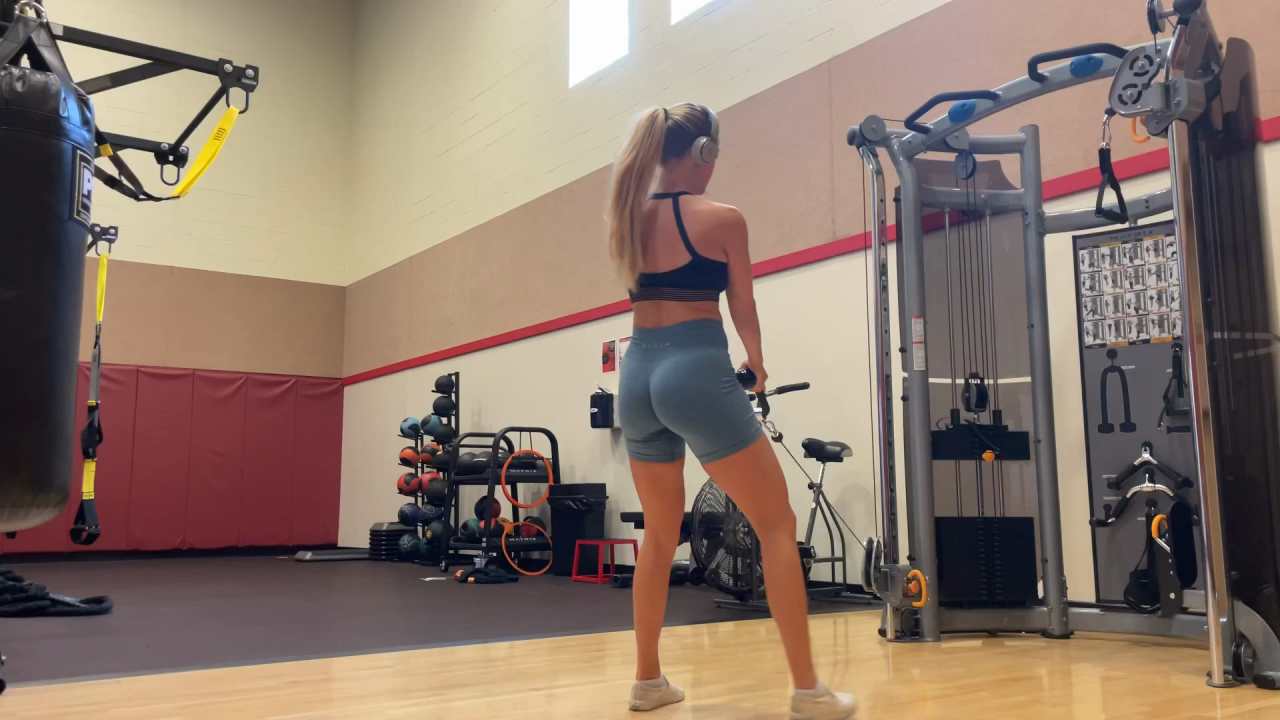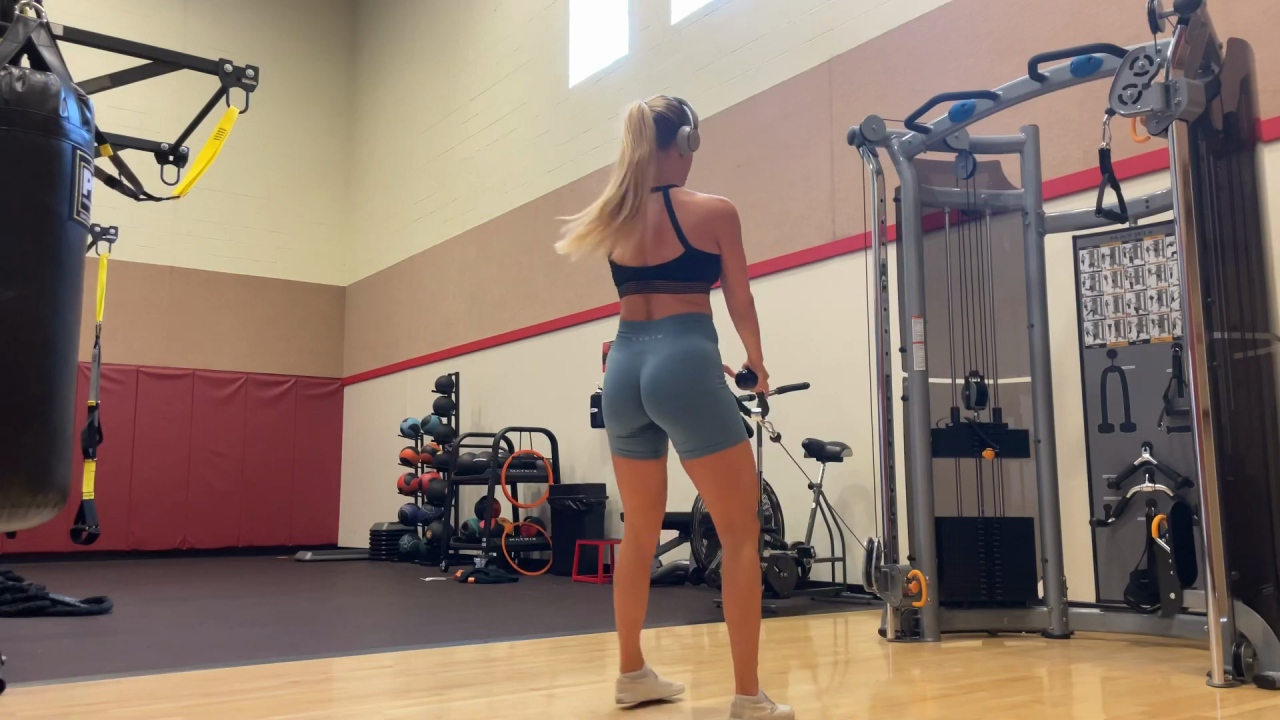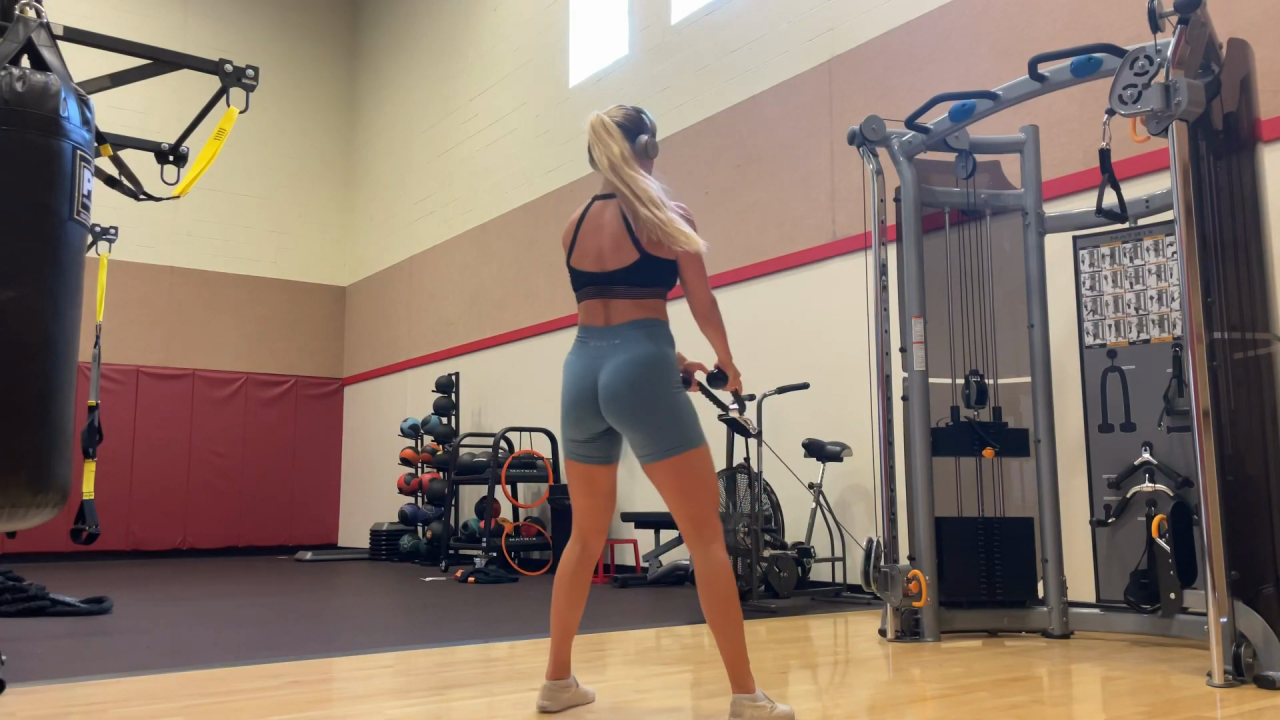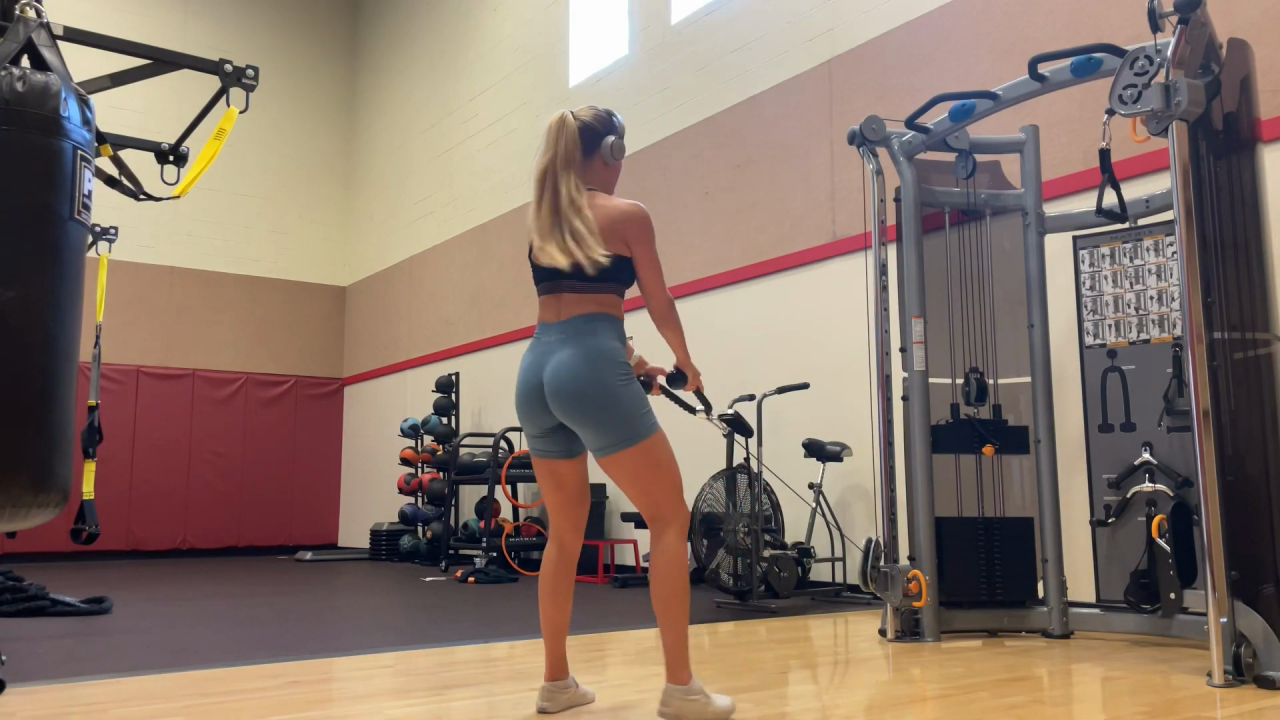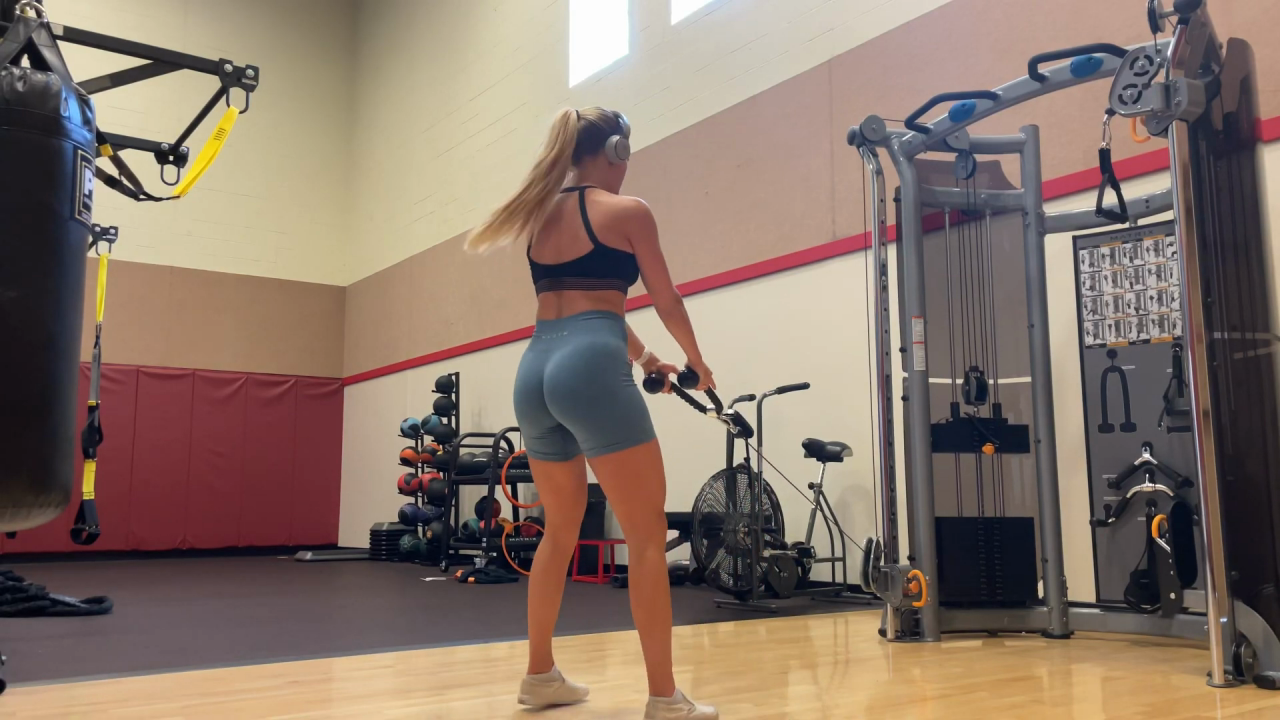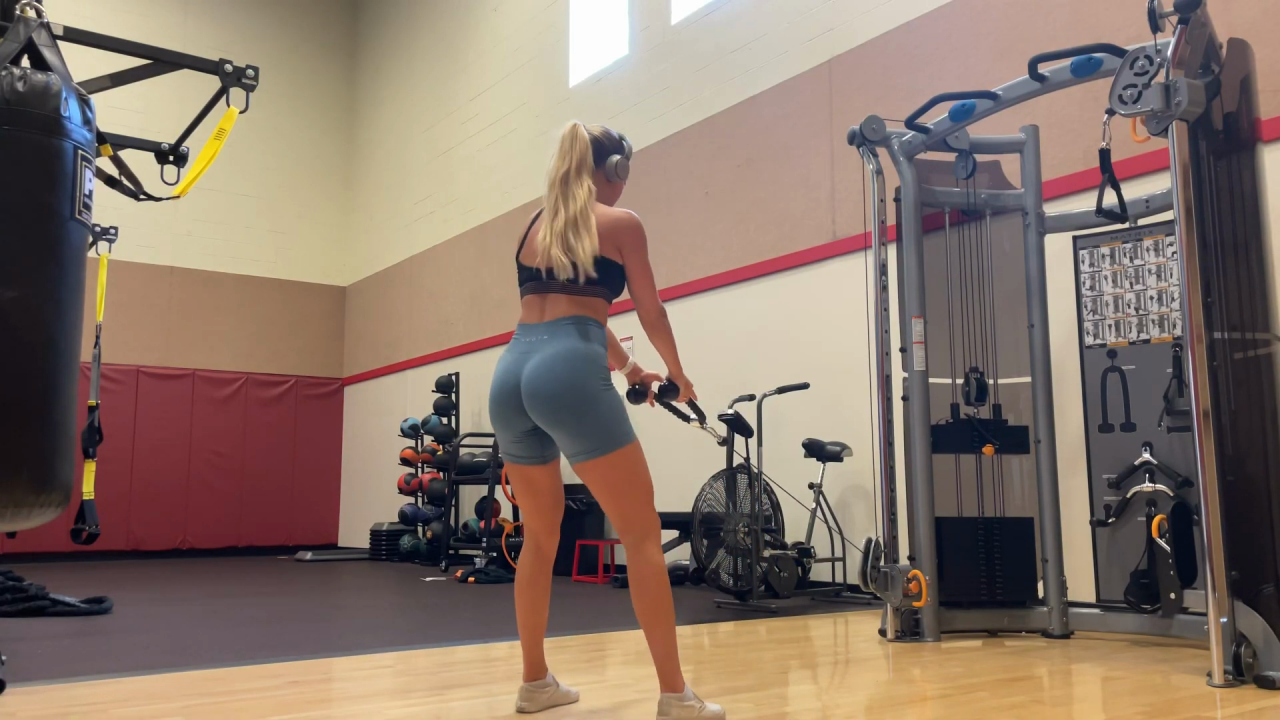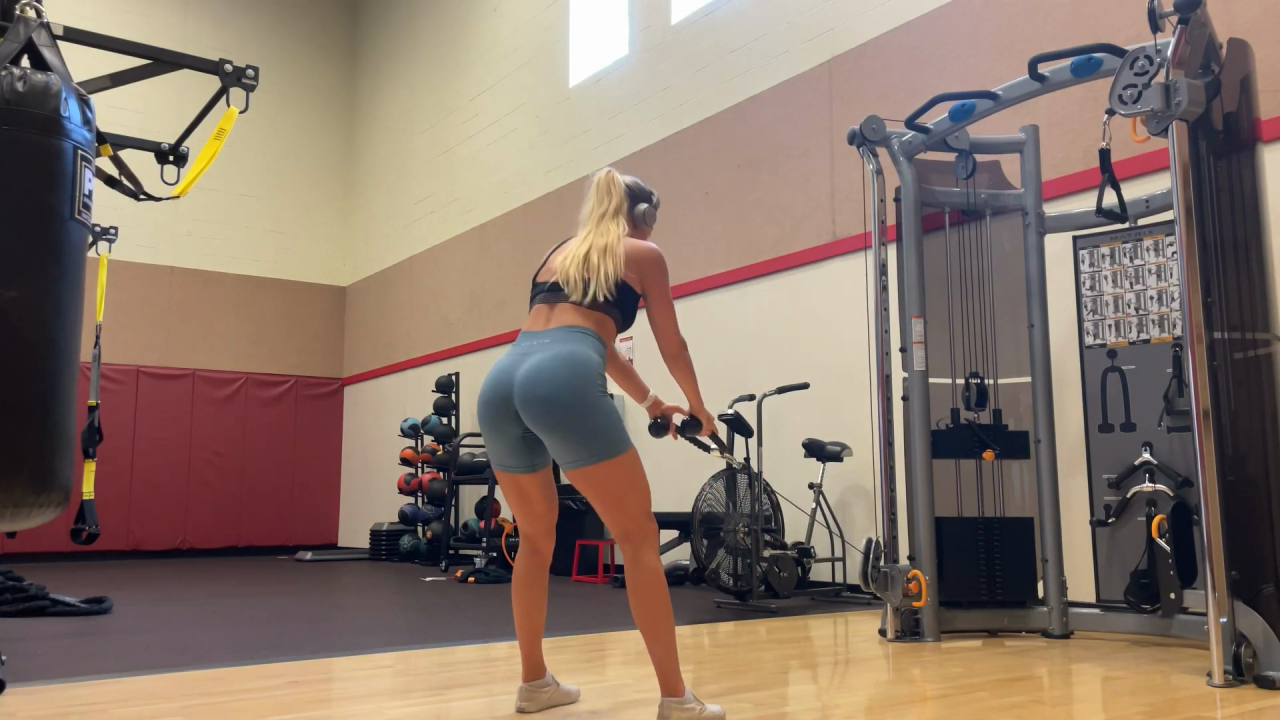
dt=0.3s
person 1, frame 1
left shoulder: (632, 220)
right shoulder: (723, 219)
right elbow: (744, 312)
right wrist: (757, 366)
left hip: (639, 376)
right hip: (697, 377)
left knee: (661, 535)
right knee: (777, 528)
person 1, frame 2
left shoulder: (612, 220)
right shoulder: (715, 211)
right elbow: (740, 305)
right wrist: (757, 364)
left hip: (625, 368)
right hip: (686, 370)
left knee: (640, 532)
right knee: (740, 534)
person 1, frame 3
left shoulder: (574, 225)
right shoulder: (670, 218)
right elbow: (702, 306)
right wrist: (726, 366)
left hip: (582, 373)
right hip: (642, 377)
left knee: (586, 536)
right knee: (706, 536)
person 1, frame 4
left shoulder: (541, 223)
right shoulder: (627, 216)
right elbow: (659, 303)
left wrist: (632, 360)
right wrist: (685, 363)
left hip: (537, 371)
right hip: (594, 374)
left knee: (565, 532)
right knee: (670, 520)
person 1, frame 5
left shoulder: (539, 214)
right shoulder: (628, 212)
right elbow: (666, 300)
left wrist: (644, 357)
right wrist: (697, 361)
left hip: (536, 369)
right hip: (592, 373)
left knee: (561, 529)
right knee: (648, 534)
person 1, frame 6
left shoulder: (535, 226)
right shoulder: (620, 223)
right elbow: (651, 313)
left wrist: (626, 365)
right wrist: (677, 374)
left hip: (511, 375)
right hip: (569, 378)
left knee: (539, 536)
right knee: (641, 534)
person 1, frame 7
left shoulder: (560, 254)
right shoulder: (644, 254)
right elbow: (672, 345)
left wrist: (650, 401)
right wrist: (698, 406)
left hip: (500, 384)
right hip: (563, 385)
left knee: (536, 540)
right knee: (638, 538)
